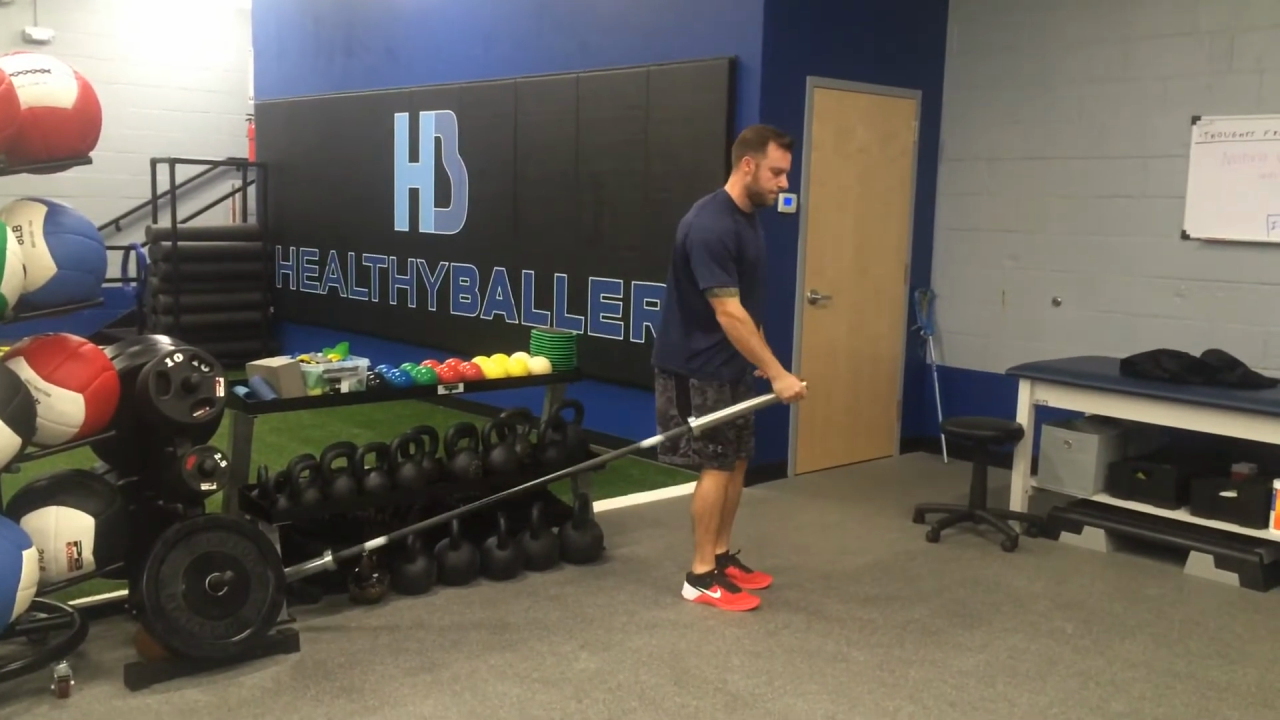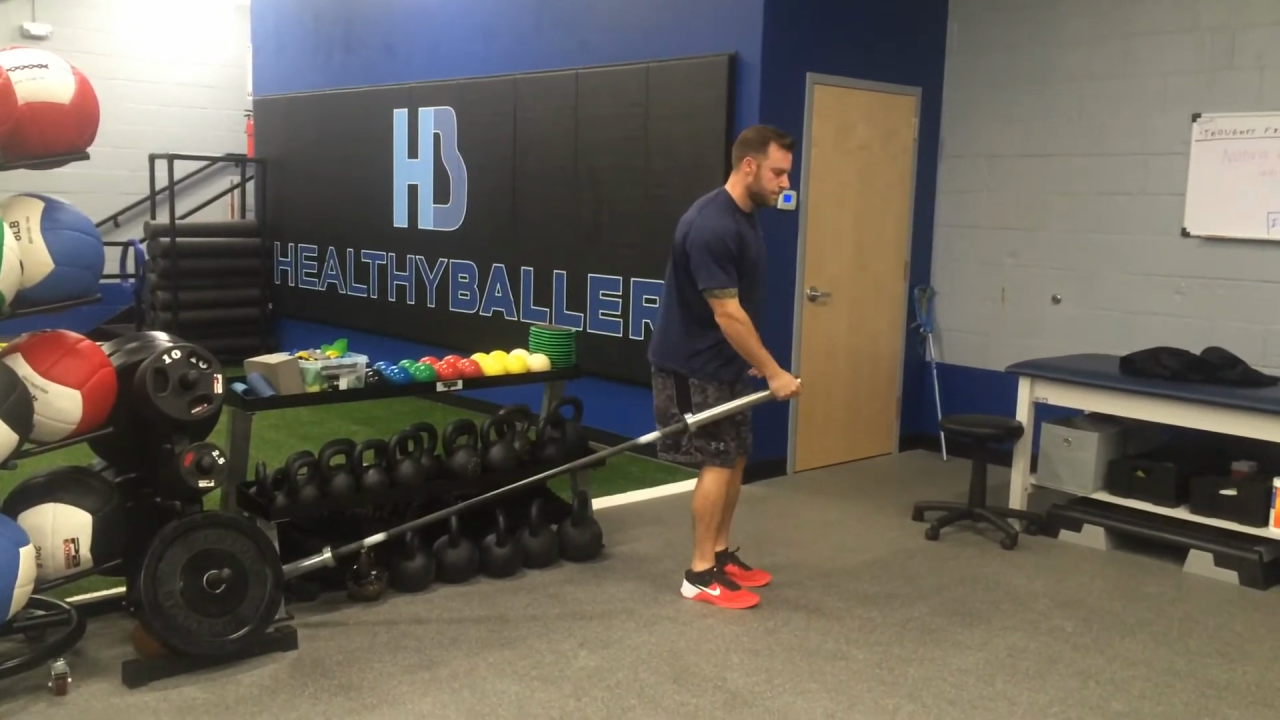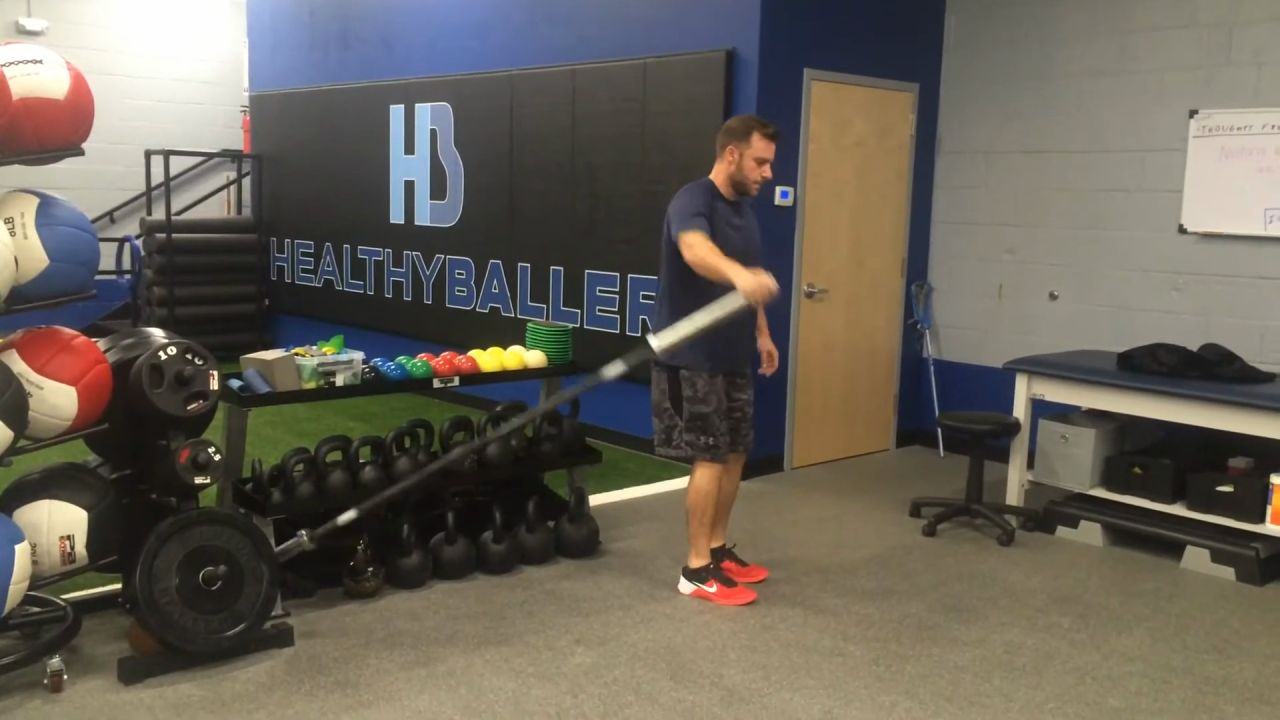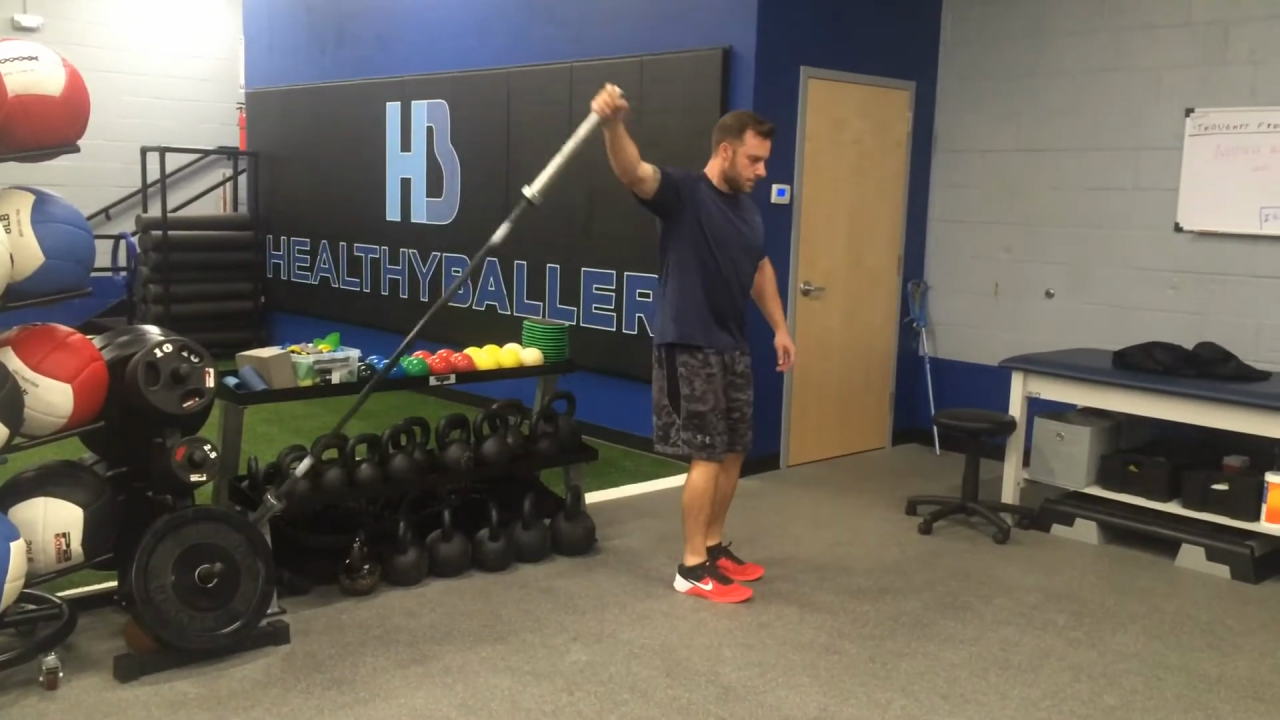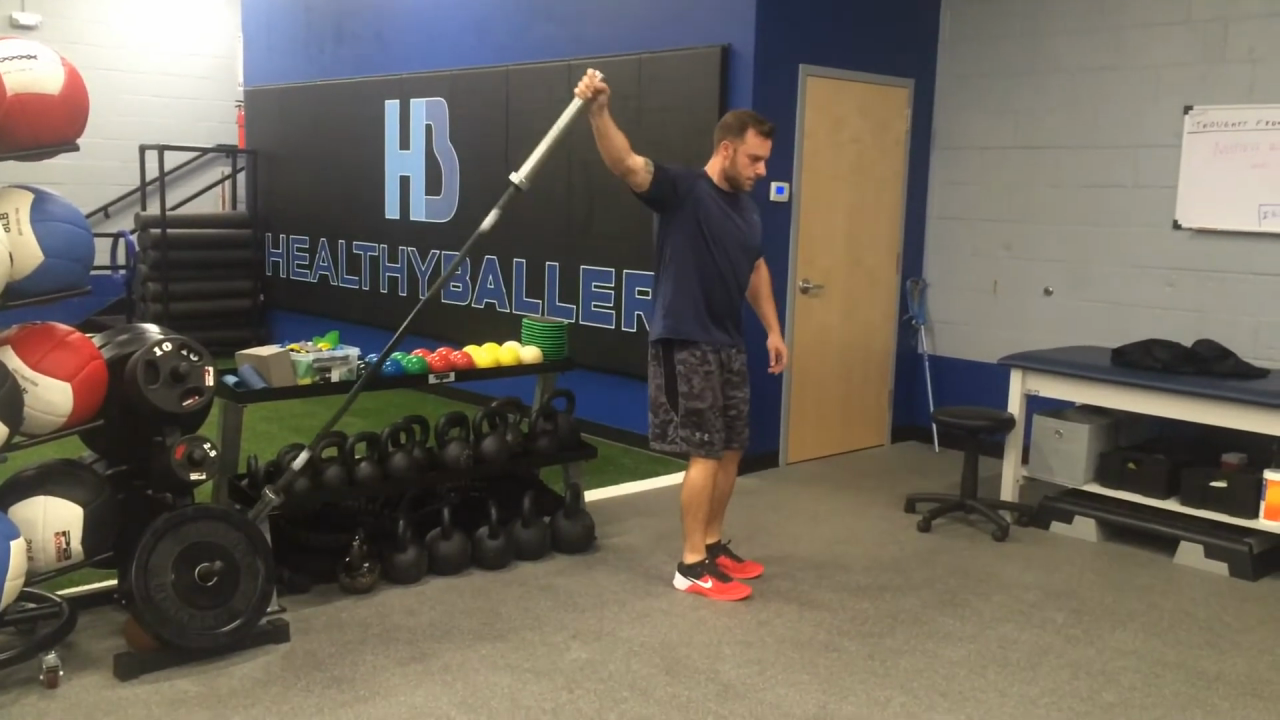
dt=0.4s
person 1, frame 1
left shoulder: (747, 216)
right shoulder: (711, 224)
right elbow: (728, 313)
left wrist: (759, 358)
right wrist: (777, 373)
left hip: (729, 364)
right hip: (697, 366)
left knee: (735, 462)
right knee: (716, 465)
left ankle: (721, 556)
right ankle: (701, 576)
person 1, frame 2
left shoulder: (744, 216)
right shoulder: (713, 224)
right elbow: (726, 313)
left wrist: (754, 358)
right wrist: (774, 372)
left hip: (724, 361)
right hip: (693, 363)
left knee: (735, 458)
right knee: (718, 462)
left ankle: (720, 553)
right ankle: (701, 573)
person 1, frame 3
left shoulder: (744, 208)
right shoulder: (698, 198)
right elbow: (695, 249)
left wrist: (761, 332)
right wrist: (738, 275)
left hip: (732, 352)
right hip: (692, 355)
left knee: (734, 453)
right knee: (710, 457)
left ankle: (718, 550)
right ankle: (697, 570)
person 1, frame 4
left shoulder: (747, 206)
right shoulder: (684, 193)
left elbow: (760, 270)
right elbow: (633, 173)
left wrist: (780, 328)
right wrist: (612, 124)
left hip: (732, 347)
right hip: (689, 348)
left knee: (733, 453)
right knee: (707, 456)
left ankle: (714, 547)
right ankle: (692, 567)
person 1, frame 5
left shoulder: (746, 207)
right shoulder: (682, 189)
left elbow: (755, 270)
right elbow: (624, 164)
left wrist: (773, 330)
right wrist: (598, 110)
left hip: (729, 345)
right hip: (686, 344)
left knee: (731, 449)
right knee: (705, 452)
left ankle: (713, 544)
right ankle: (691, 564)
